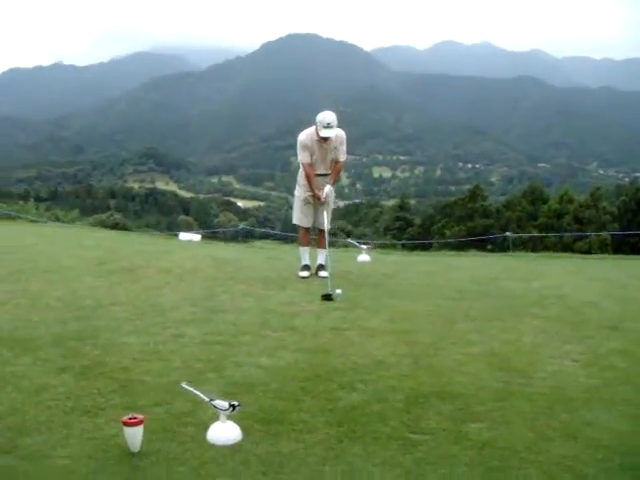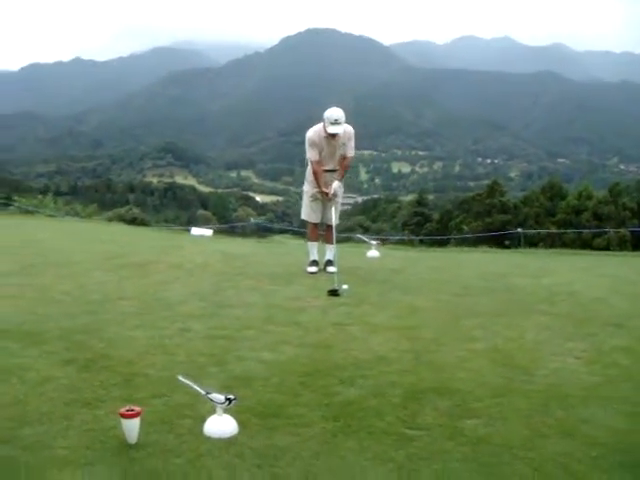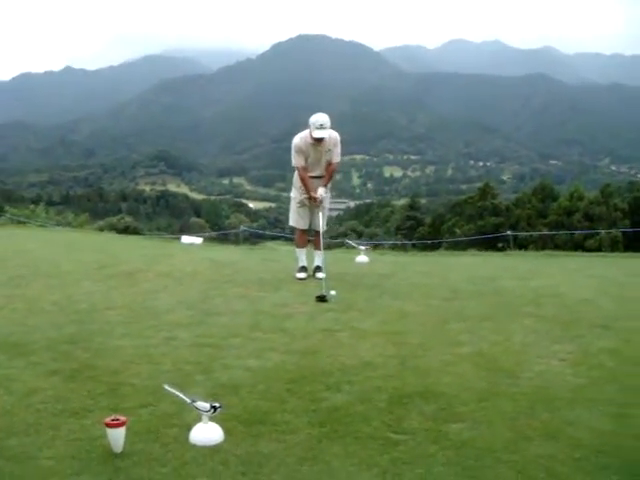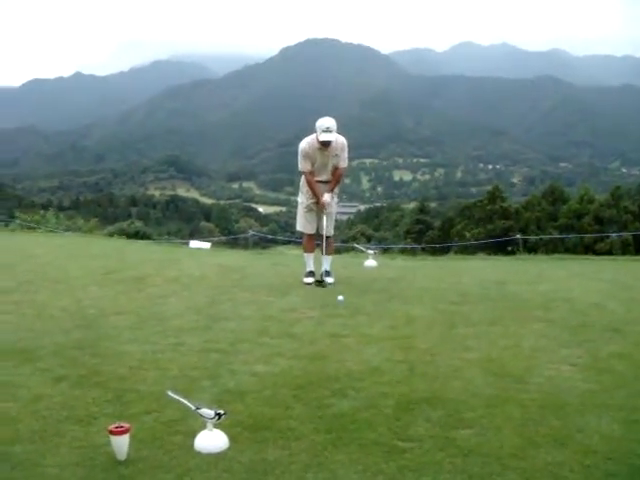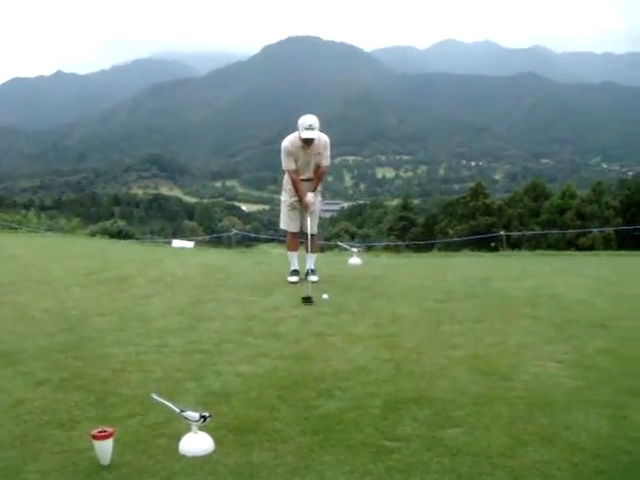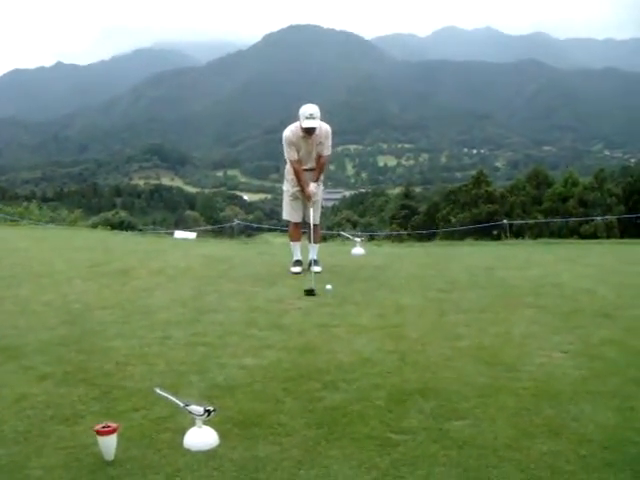
dt=0.2s
person 1, frame 1
left shoulder: (340, 136)
right shoulder: (304, 137)
left elbow: (339, 163)
right elbow: (307, 167)
left wrist: (329, 185)
right wrist: (314, 190)
left hip: (327, 181)
right hip: (307, 181)
left knee: (323, 226)
right knee: (304, 224)
left ankle: (321, 263)
right ankle: (305, 263)
person 1, frame 2
left shoulder: (349, 131)
right shoulder: (312, 134)
left elbow: (347, 158)
right elbow: (315, 164)
left wrist: (337, 181)
right wrist: (321, 187)
left hip: (336, 177)
right hip: (315, 177)
left knee: (332, 222)
right knee: (312, 220)
left ankle: (329, 259)
right ankle: (313, 258)
person 1, frame 3
left shoulder: (335, 137)
right shoulder: (299, 141)
left elbow: (333, 165)
right elbow: (301, 170)
left wrist: (322, 188)
right wrist: (310, 193)
left hip: (323, 184)
right hip: (303, 184)
left knee: (320, 228)
right knee: (300, 227)
left ankle: (318, 265)
right ankle: (302, 265)
person 1, frame 4
left shoulder: (341, 143)
right shoulder: (305, 145)
left elbow: (340, 170)
right elbow: (308, 174)
left wrist: (328, 193)
right wrist: (318, 197)
left hip: (330, 189)
right hip: (310, 189)
left knee: (328, 232)
right knee: (308, 231)
left ankle: (326, 269)
right ankle: (309, 269)
person 1, frame 5
left shoulder: (324, 141)
right shoulder: (288, 143)
left elbow: (322, 169)
right elbow: (292, 174)
left wrist: (311, 193)
right wrist: (302, 197)
left hip: (313, 187)
right hip: (293, 187)
left knee: (312, 230)
right knee: (292, 230)
left ankle: (311, 267)
right ankle: (294, 268)
person 1, frame 6
left shoulder: (325, 130)
right shoulder: (289, 134)
left elbow: (323, 158)
right elbow: (295, 164)
left wrist: (313, 183)
right wrist: (304, 188)
left hip: (315, 177)
right hip: (295, 177)
left knee: (315, 221)
right knee: (294, 220)
left ankle: (314, 258)
right ankle: (297, 258)
